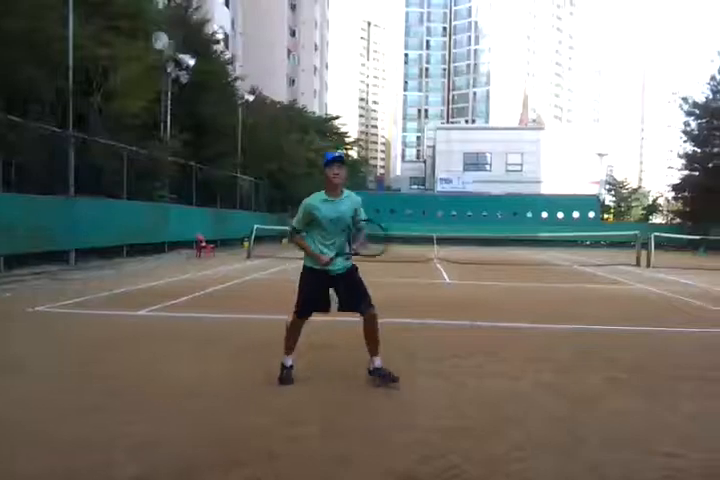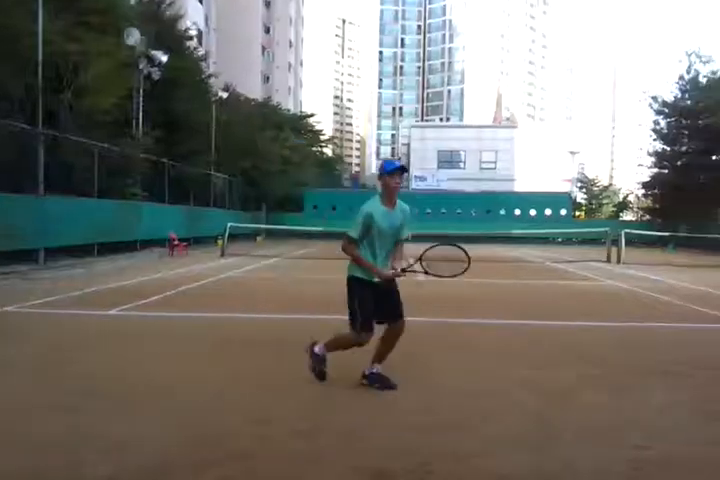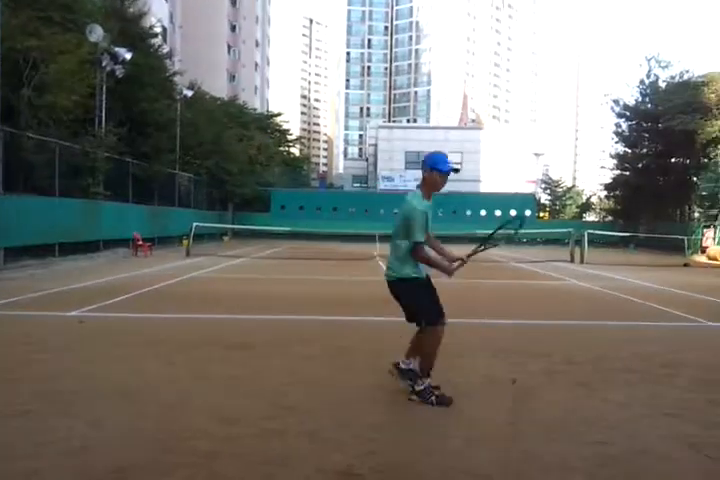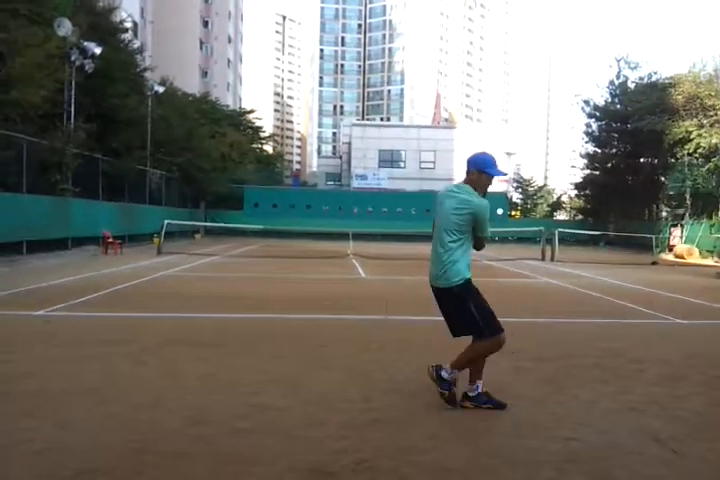
dt=0.3s
person 1, frame 1
left shoulder: (355, 201)
right shoulder: (311, 203)
right elbow: (295, 235)
right wrist: (315, 255)
left hip: (345, 268)
right hip: (316, 269)
left knee: (370, 314)
right knee: (299, 318)
left ankle: (375, 366)
right ankle: (287, 363)
person 1, frame 2
left shoulder: (404, 210)
right shoulder: (369, 210)
right elbow: (347, 246)
left wrist: (395, 264)
right wrist: (374, 269)
left hip: (385, 277)
right hip: (361, 277)
left knee: (397, 326)
right knee: (362, 336)
left ankle: (373, 371)
right ankle: (320, 350)
person 1, frame 3
left shoulder: (420, 199)
right shoulder: (417, 206)
right elbow: (418, 250)
left wrist: (447, 254)
right wrist: (444, 267)
left hip: (413, 272)
right hip: (404, 275)
left knee: (434, 323)
right knee: (434, 327)
left ankle: (406, 366)
right ankle: (420, 387)
person 1, frame 4
left shoulder: (444, 195)
right shoulder: (480, 204)
right elbow: (479, 244)
left hip: (439, 278)
right hip: (455, 280)
left knee: (483, 333)
right knee: (495, 338)
left ankle: (474, 392)
right ankle: (447, 373)
